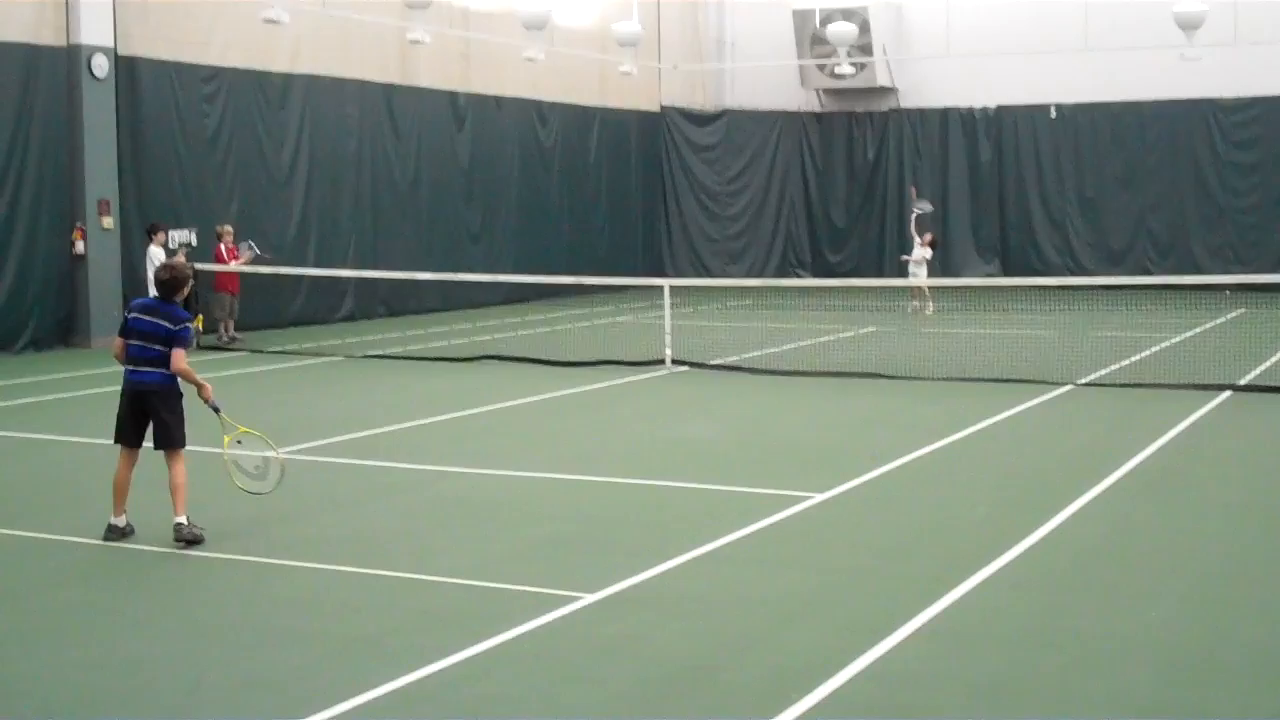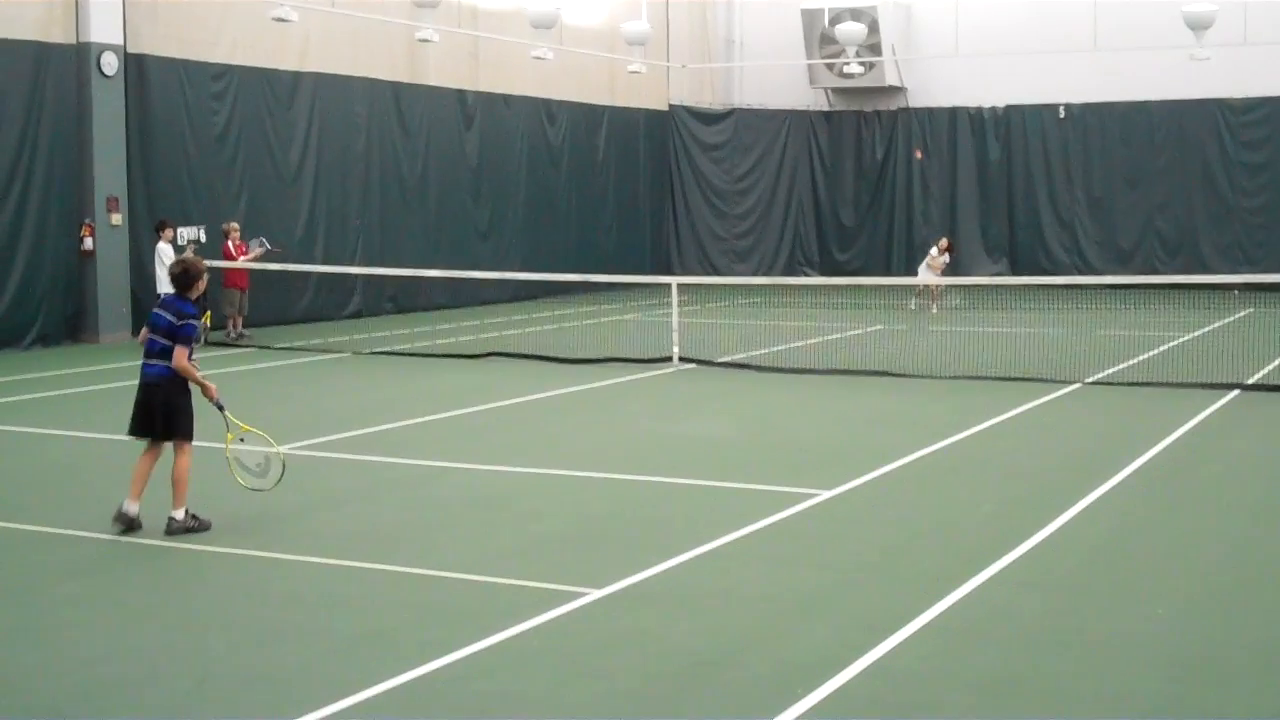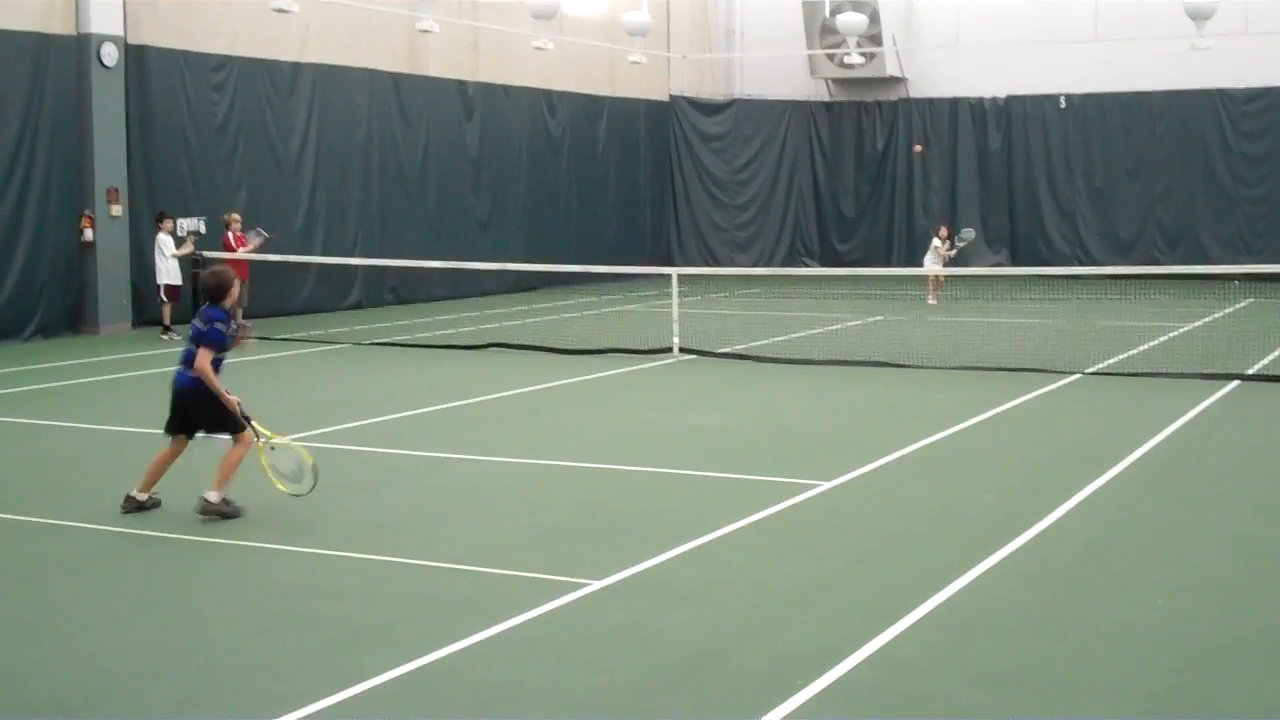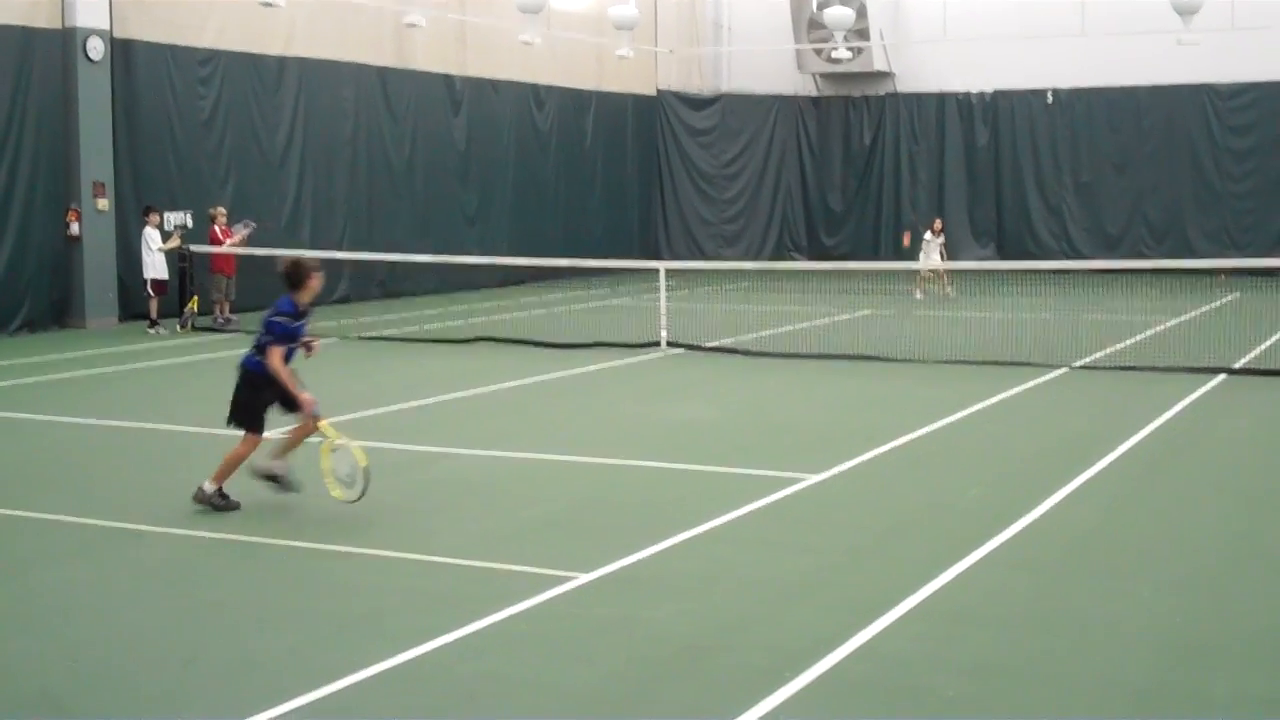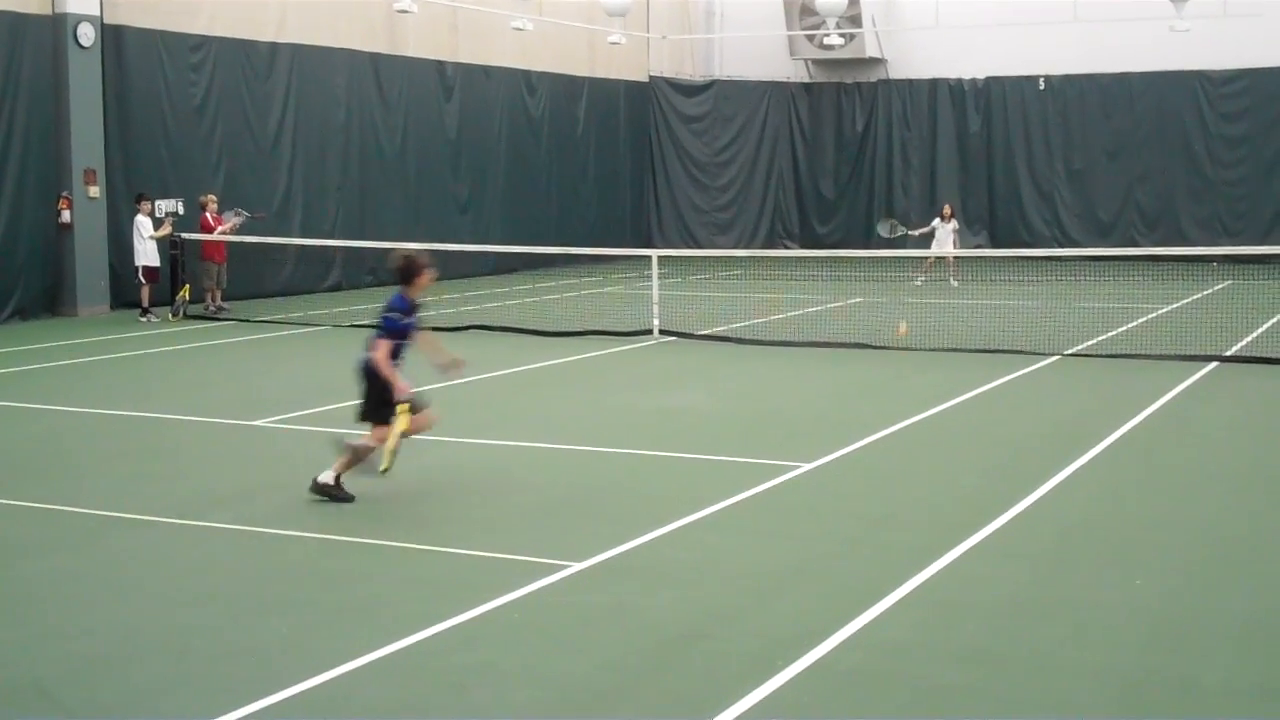
dt=0.3s
person 1, frame 1
left shoulder: (135, 307)
right shoulder: (180, 319)
left elbow: (118, 350)
right elbow: (178, 366)
right wrist: (201, 385)
left hip: (132, 388)
right hip: (163, 391)
left knee: (127, 456)
right knee: (175, 458)
left ankle: (117, 522)
right ankle: (181, 522)
person 1, frame 2
left shoulder: (163, 302)
right shoulder: (188, 315)
left elbow: (144, 339)
right elbow: (179, 363)
right wrist: (204, 384)
left hip: (147, 381)
right hip: (170, 385)
left knee: (152, 448)
right knee: (183, 449)
left ankle: (129, 510)
right ankle: (179, 516)
person 1, frame 3
left shoulder: (206, 313)
right shoulder: (216, 323)
right elbow: (202, 366)
left wrist: (234, 335)
right wrist: (225, 396)
left hip: (183, 387)
right hip: (199, 391)
left knee: (176, 445)
right knee: (244, 438)
left ankle: (139, 496)
right ankle: (214, 498)
person 1, frame 4
left shoulder: (301, 308)
right shoulder: (283, 315)
right elbow: (274, 361)
left wrist: (305, 344)
right wrist: (298, 393)
left hip: (273, 374)
right hip: (257, 375)
left knee: (313, 419)
right knee: (252, 440)
left ankle: (272, 465)
right ankle: (209, 490)
person 1, frame 5
left shoulder: (410, 304)
right shoulder: (396, 311)
left elbow: (418, 336)
right elbow: (378, 355)
left wrist: (442, 357)
right wrist: (396, 384)
left hip: (384, 373)
right hip: (378, 372)
left knee: (382, 434)
right knee: (422, 421)
left ankle: (328, 479)
right ankle: (363, 444)
